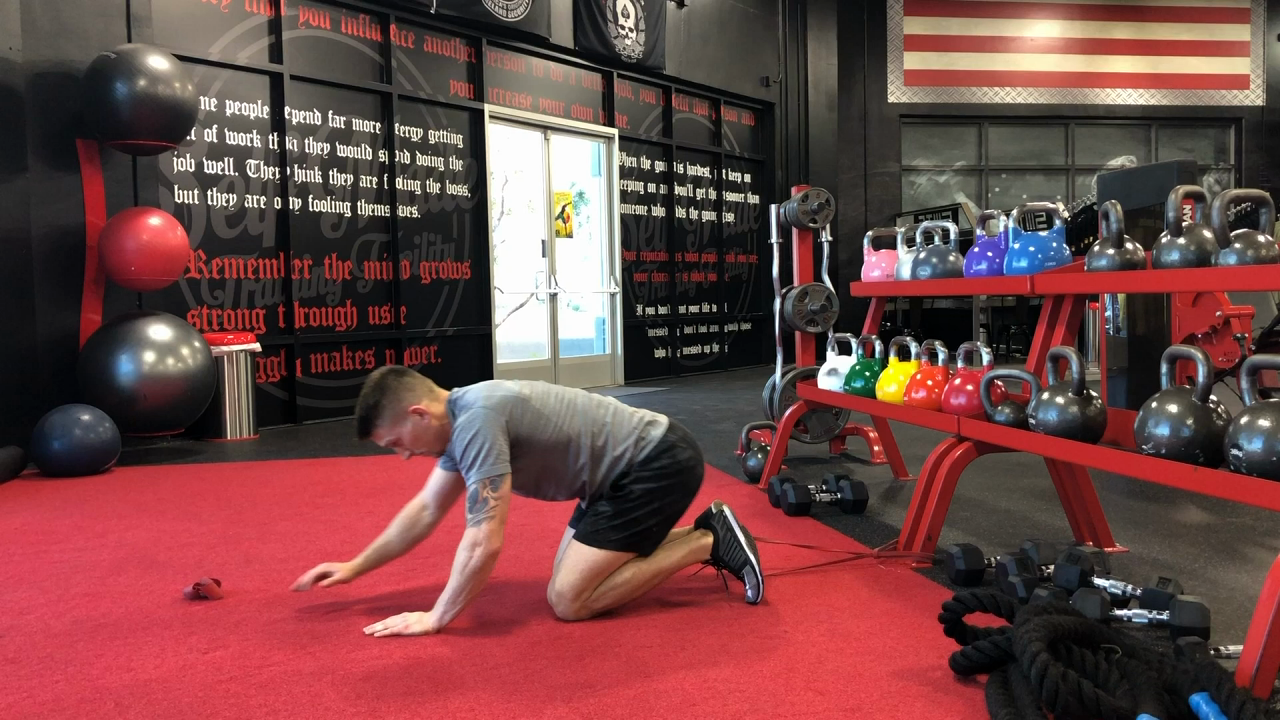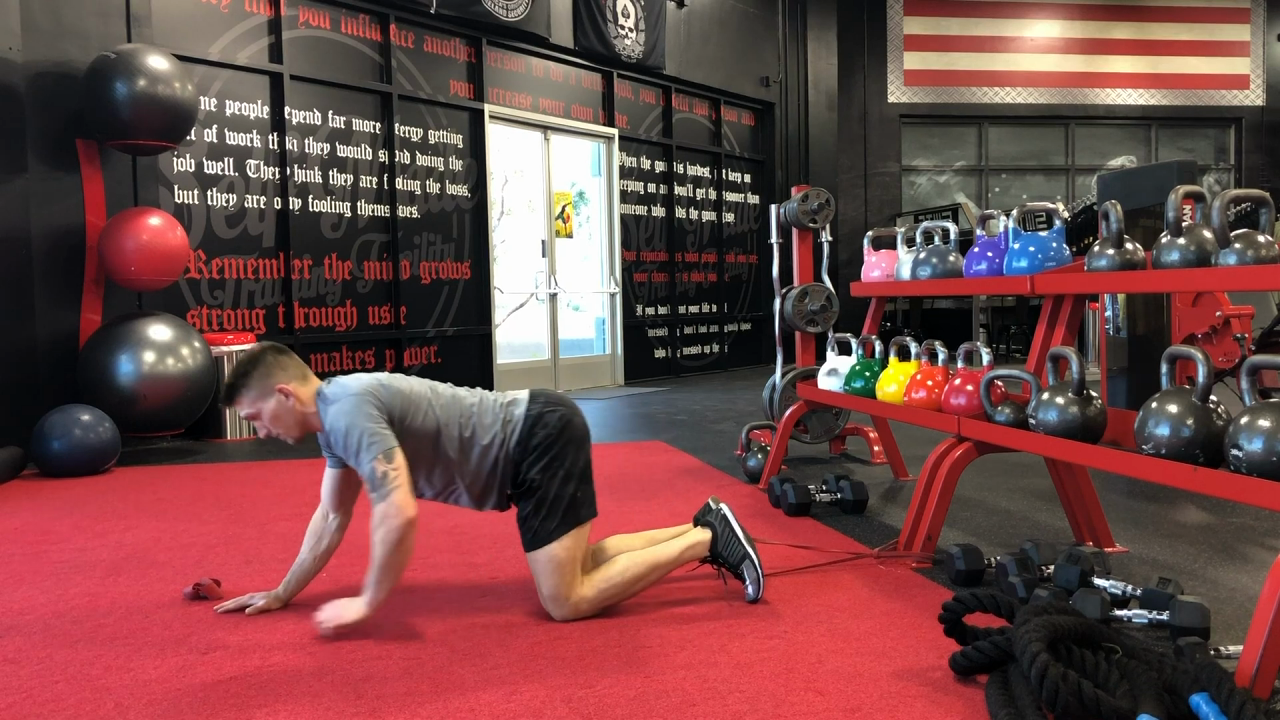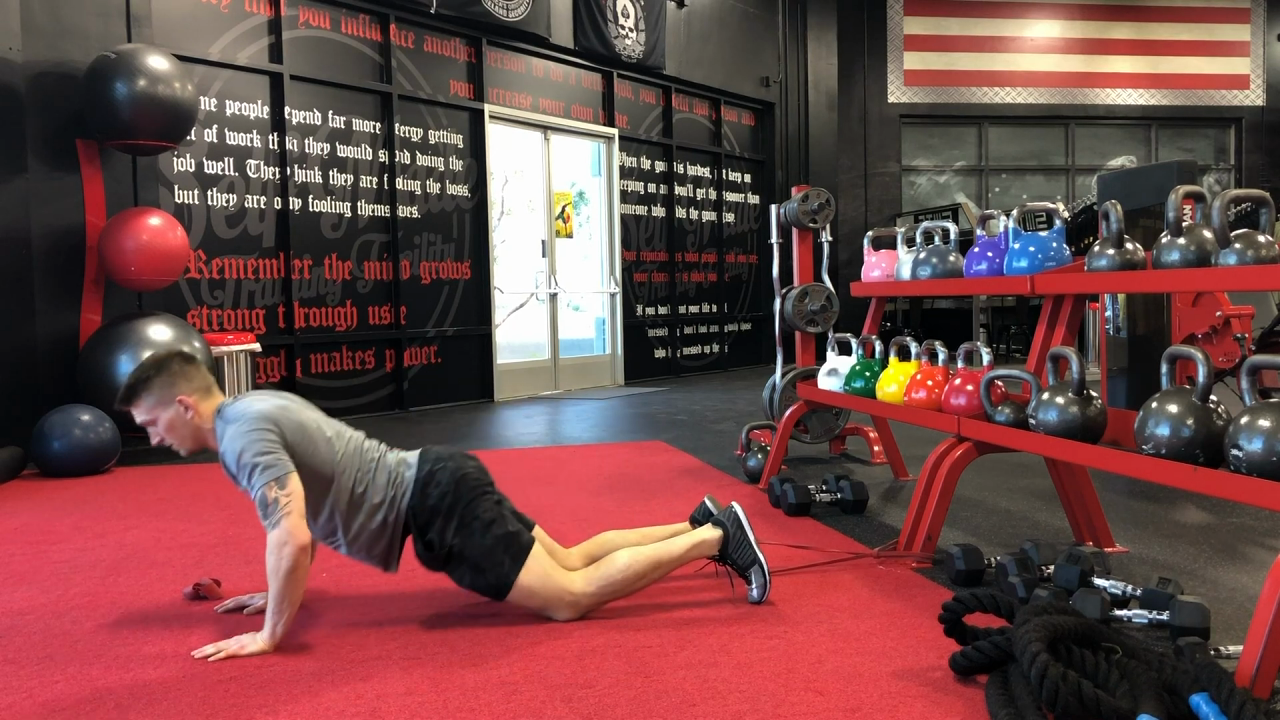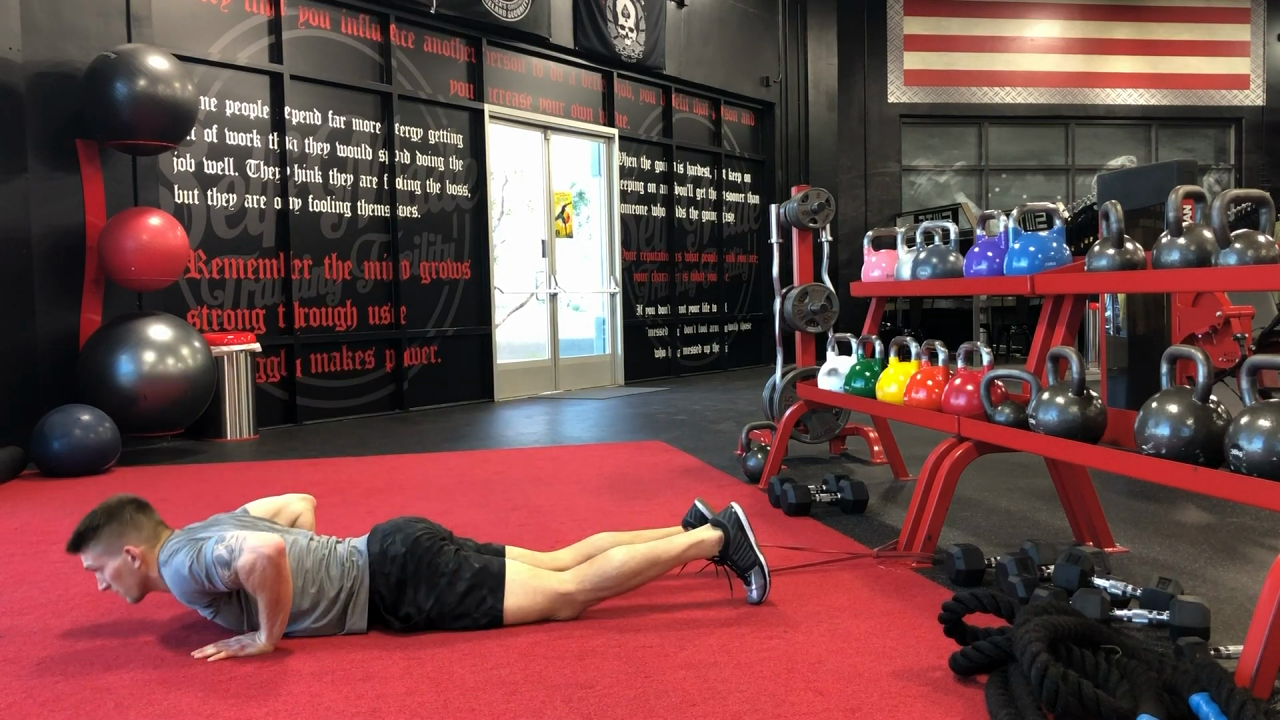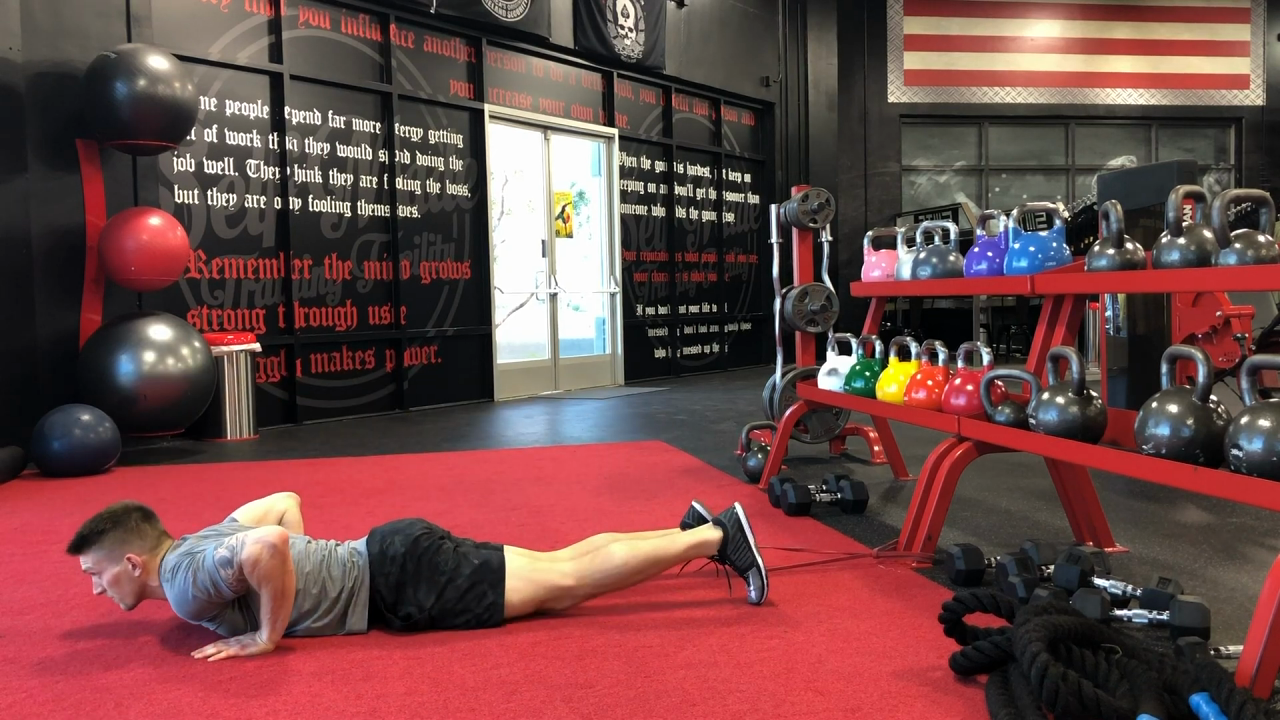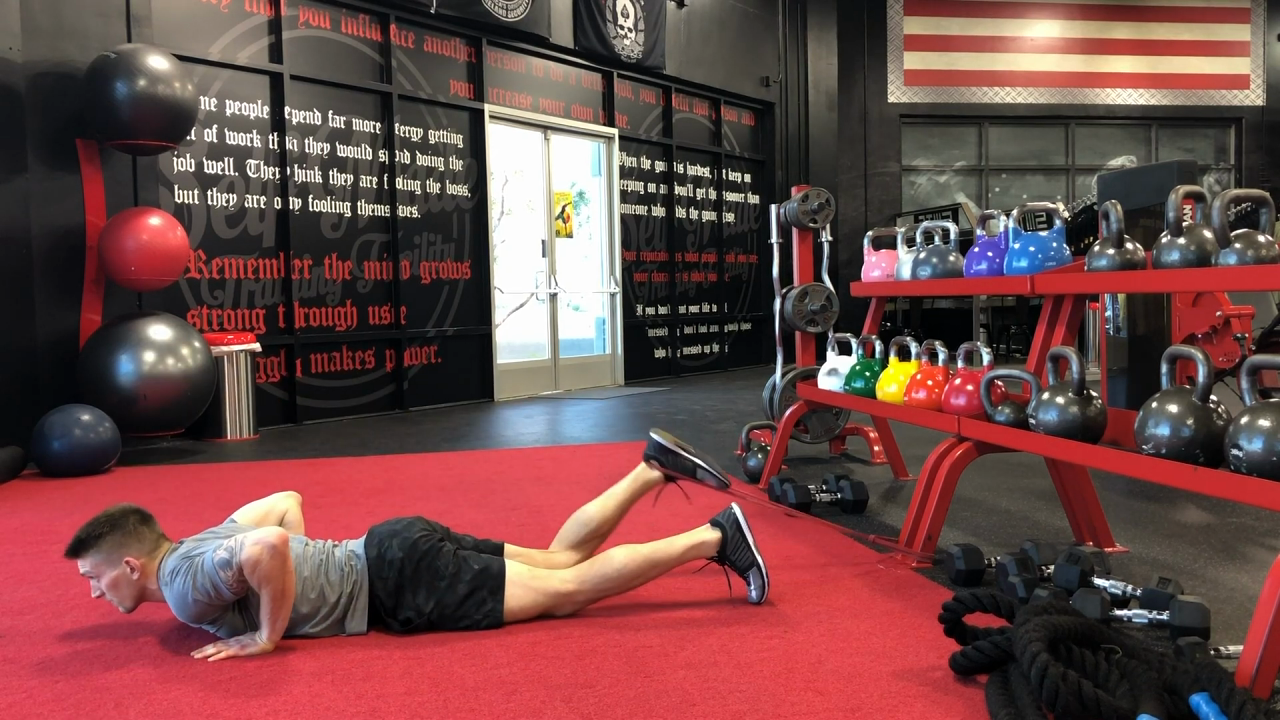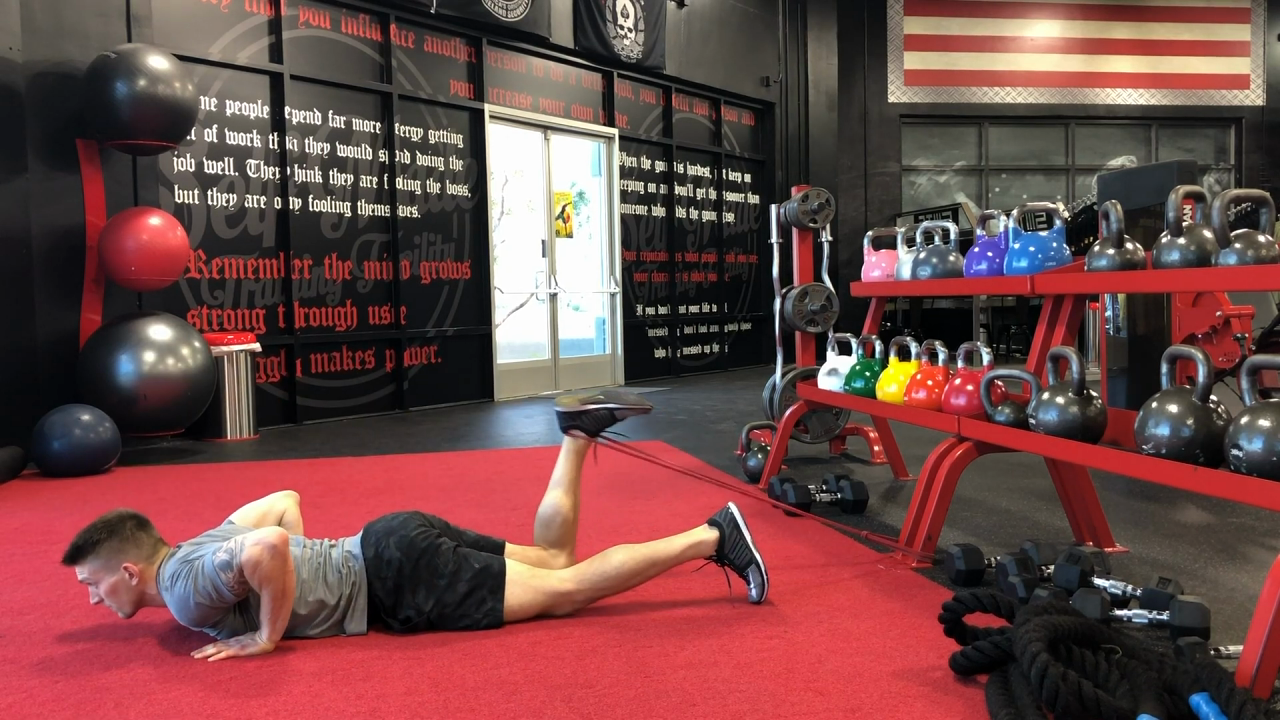
dt=0.7s
person 1, frame 1
left shoulder: (476, 421)
right shoulder: (463, 415)
left elbow: (484, 541)
right elbow: (426, 509)
left wrist: (436, 617)
right wrist: (354, 567)
left hip: (660, 464)
right hip: (641, 461)
left knee: (569, 600)
right knee: (572, 574)
left ankle: (709, 542)
right ankle: (704, 533)
person 1, frame 2
left shoulder: (345, 411)
right shoulder: (339, 409)
left elbow: (399, 514)
right elbow: (332, 516)
left wrist: (369, 602)
right wrist: (281, 592)
left hip: (540, 438)
right hip: (540, 431)
left knee: (567, 602)
right knee: (576, 570)
left ankle: (706, 541)
right ankle: (703, 528)
person 1, frame 3
left shoulder: (240, 435)
right shoulder: (256, 409)
left elbow: (295, 539)
right elbow: (307, 510)
left wrist: (271, 633)
right wrist: (279, 590)
left hip: (437, 503)
right hip: (434, 484)
left knee: (574, 596)
right knee: (571, 563)
left ankle: (714, 539)
right ankle: (701, 524)
person 1, frame 4
left shoulder: (182, 567)
right shoulder: (208, 530)
left elbow: (265, 554)
right elbow: (302, 502)
left wrist: (267, 634)
left hip: (399, 580)
right hip: (399, 551)
left knee: (568, 594)
right knee: (561, 561)
left ankle: (713, 539)
right ankle: (696, 526)
person 1, frame 5
left shoulder: (186, 584)
right shoulder: (205, 543)
left elbow: (270, 545)
right elbow: (285, 501)
left wrist: (270, 634)
left hip: (403, 579)
right hip: (397, 555)
left knee: (566, 586)
right knee: (560, 562)
left ankle: (717, 536)
right ankle: (691, 531)
person 1, frame 6
left shoulder: (184, 587)
right shoulder: (205, 544)
left elbow: (269, 545)
right elbow: (286, 501)
left wrist: (269, 635)
left hip: (401, 579)
right hip: (399, 549)
left knee: (567, 591)
right knee: (563, 559)
left ankle: (713, 536)
right ankle: (656, 469)
person 1, frame 7
left shoulder: (186, 592)
right shoulder: (204, 548)
left elbow: (268, 547)
right elbow: (286, 500)
left wrist: (269, 635)
left hip: (398, 574)
right hip: (395, 545)
left knee: (567, 592)
right knee: (555, 561)
left ankle: (712, 536)
right ankle: (577, 432)
